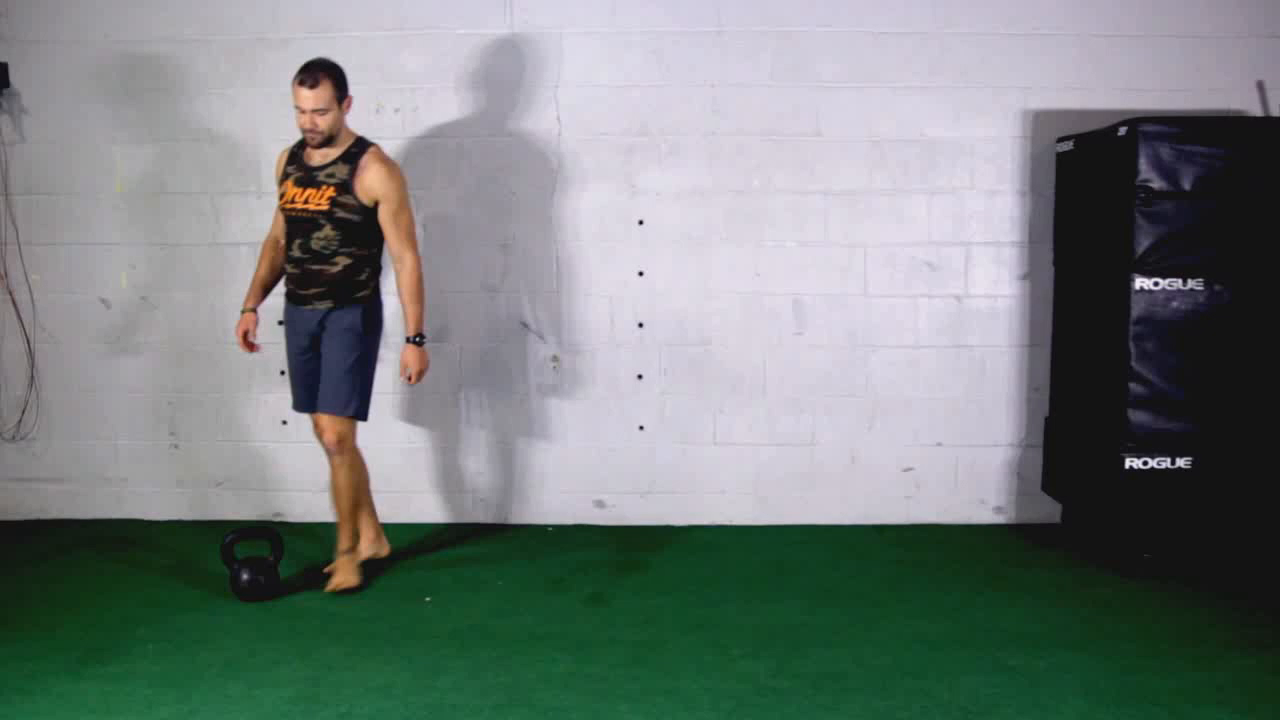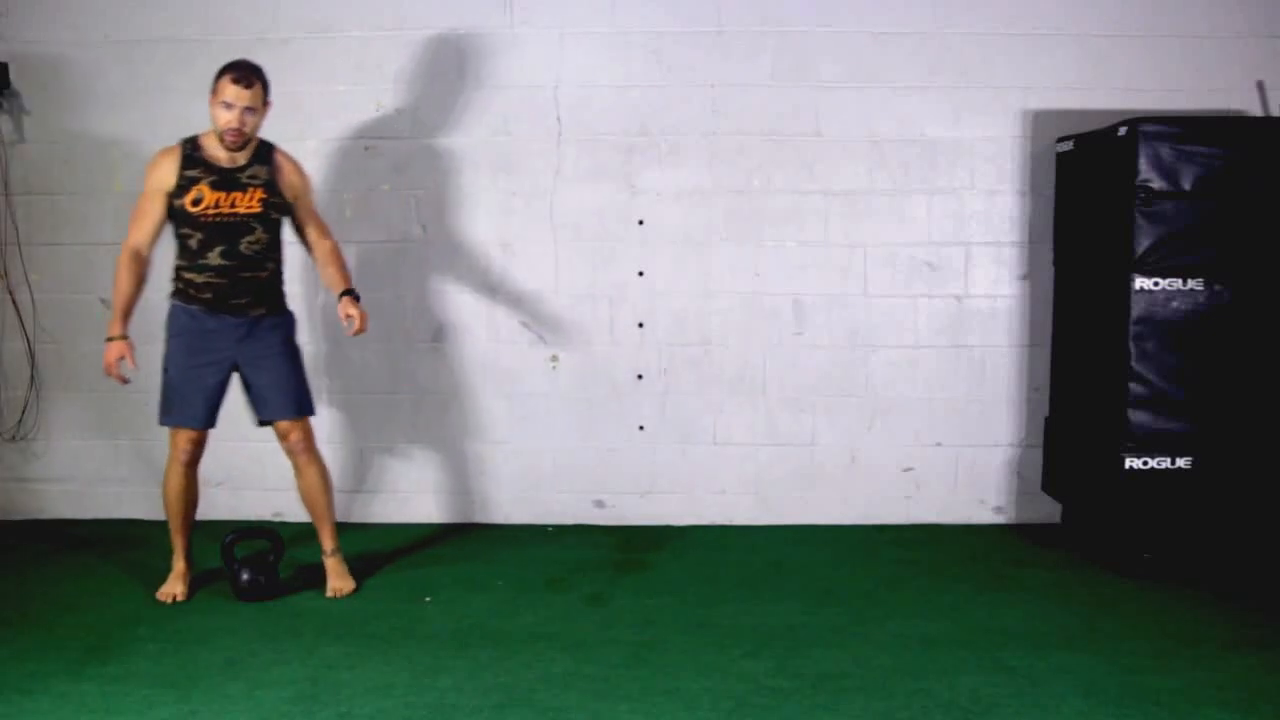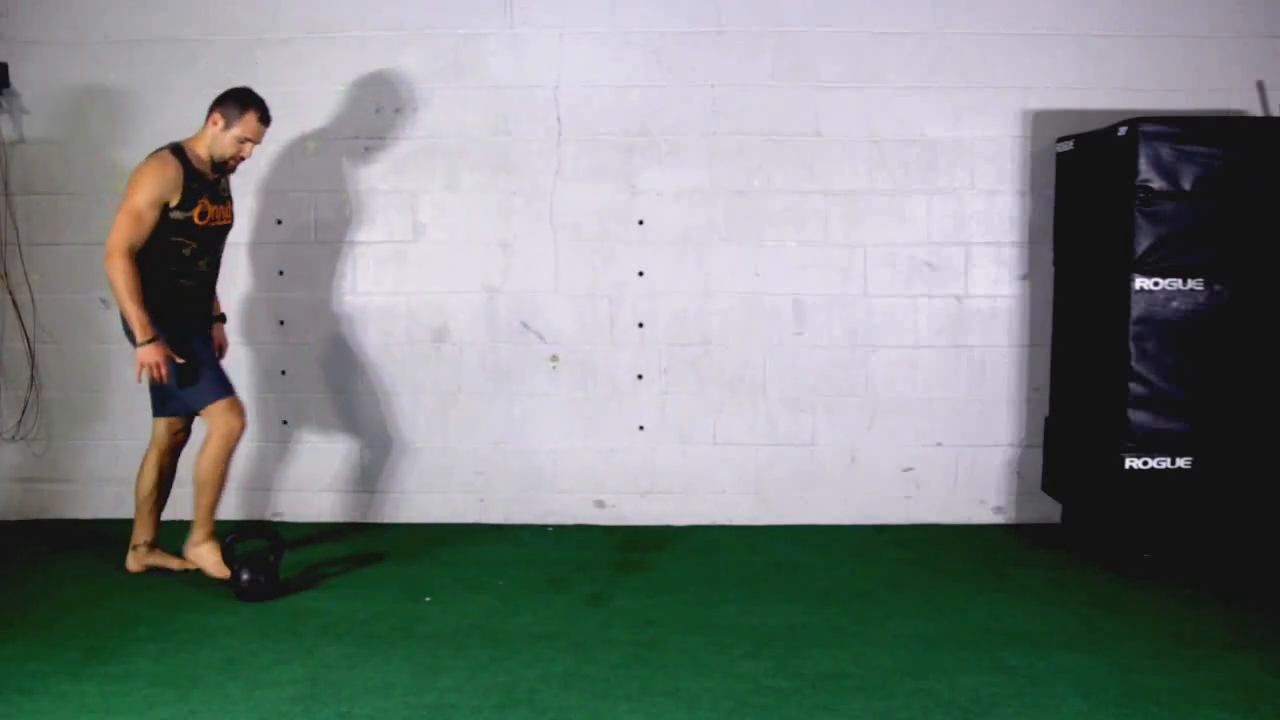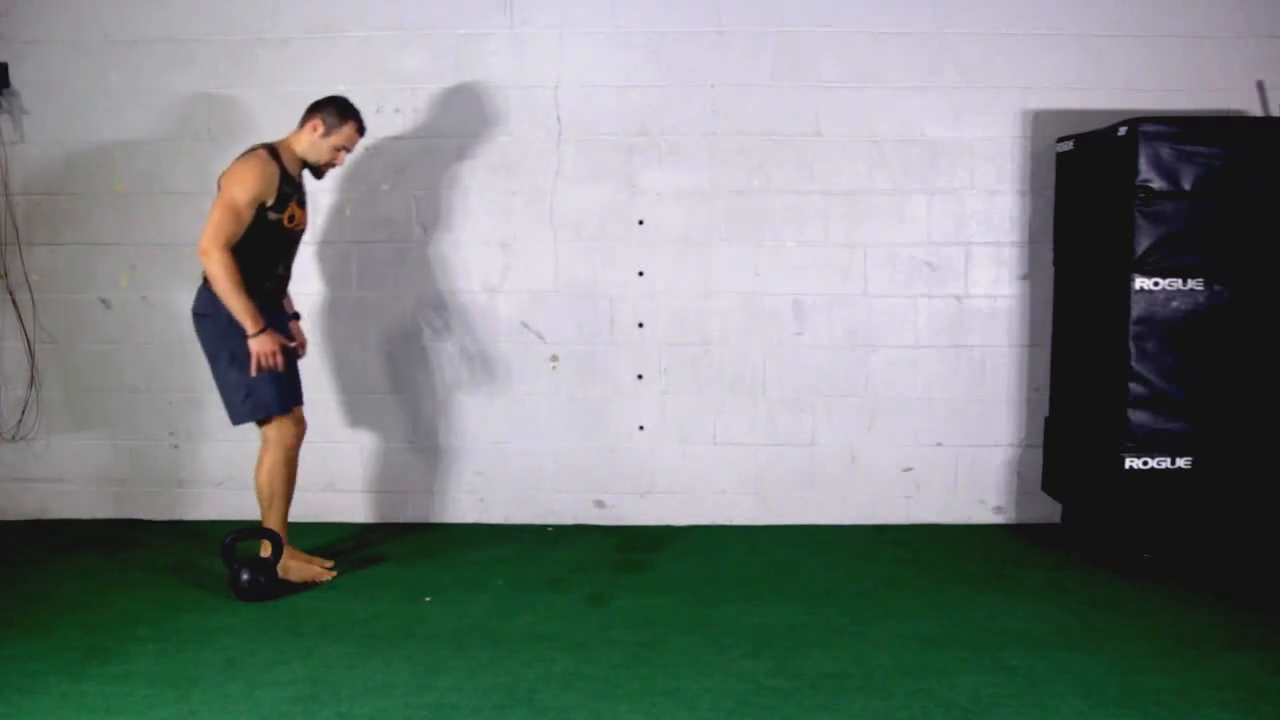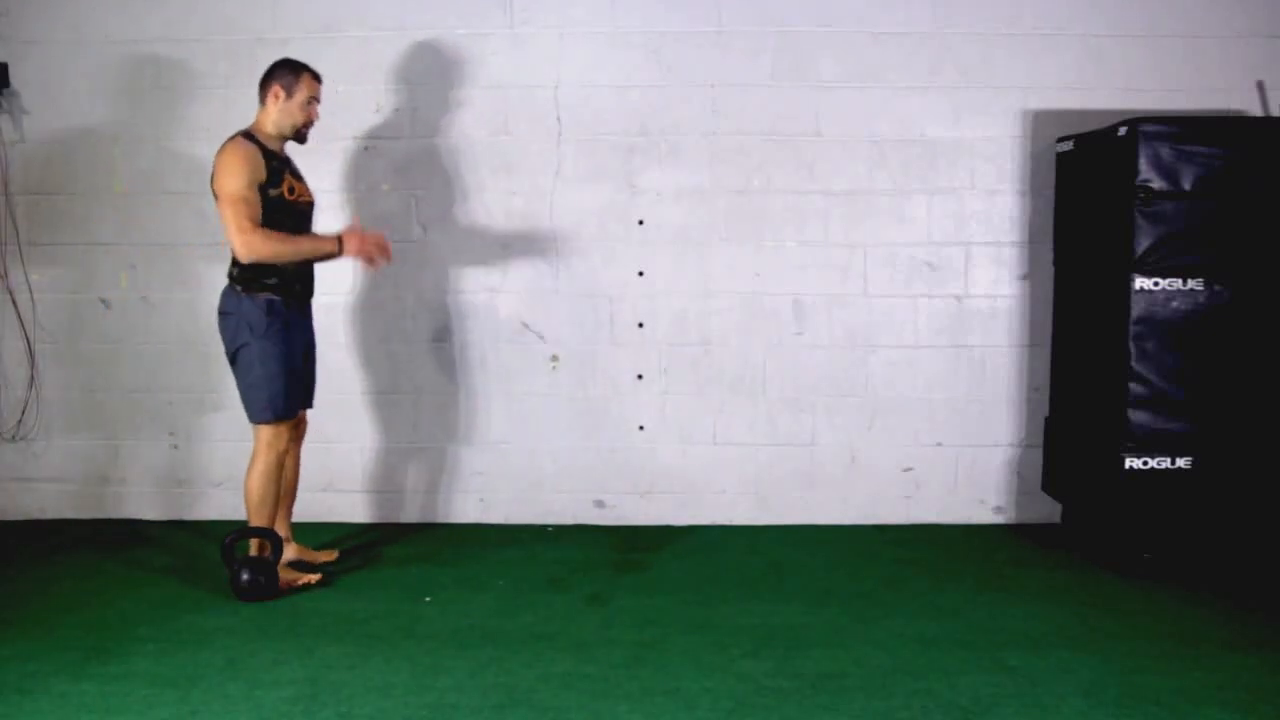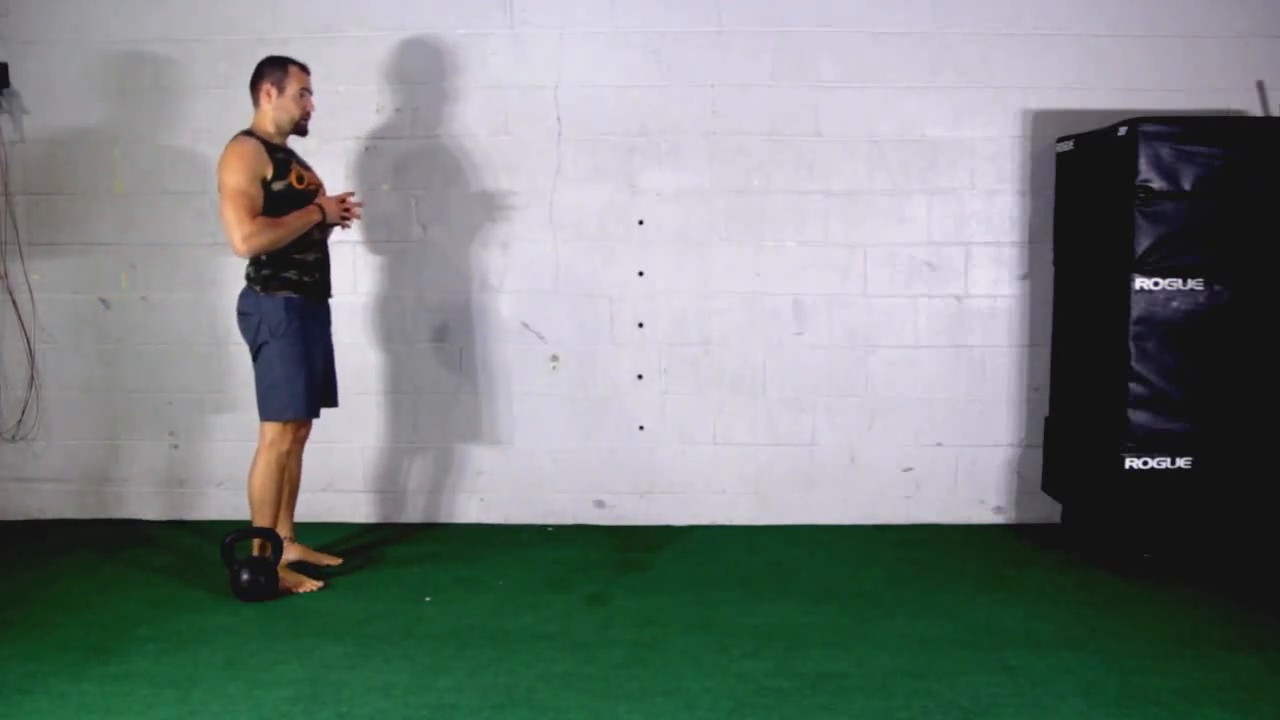
dt=0.7s
person 1, frame 1
left shoulder: (375, 170)
right shoulder: (288, 160)
left elbow: (406, 256)
left wrist: (415, 337)
right wrist: (251, 304)
left hip: (350, 315)
right hip: (300, 314)
left knee: (335, 434)
right knee: (330, 436)
left ankle: (347, 552)
right ankle: (370, 536)
person 1, frame 2
left shoulder: (283, 170)
right shoulder: (171, 165)
left elbow: (319, 241)
right elbow: (136, 249)
left wrist: (346, 294)
right wrist: (118, 328)
left hip: (266, 323)
right hip: (194, 323)
left knee: (298, 440)
right knee: (184, 449)
left ankle: (332, 555)
right ankle: (180, 564)
person 1, frame 3
left shoulder: (219, 178)
right shoulder: (163, 171)
right elbow: (118, 254)
left wrist: (217, 318)
right wrist: (146, 336)
left hip: (191, 318)
right hip: (164, 320)
left knee: (172, 432)
right knee: (228, 419)
left ankle: (143, 547)
right ankle: (201, 542)
person 1, frame 4
left shoulder: (294, 178)
right shoulder: (258, 169)
right elbow: (212, 249)
left wrist: (288, 317)
right wrist: (255, 329)
left hip: (262, 312)
right hip: (230, 315)
left knee: (290, 429)
right knee: (281, 432)
left ankle: (276, 541)
right ankle: (277, 555)
person 1, frame 5
left shoulder: (281, 160)
right shoulder: (240, 154)
right elbow: (248, 243)
left wrist: (345, 244)
right wrist: (338, 244)
left hip: (290, 309)
right hip: (257, 311)
left knee: (293, 431)
right knee: (272, 437)
left ankle: (284, 542)
right ankle: (259, 561)
person 1, frame 6
left shoulder: (286, 155)
right shoulder: (245, 153)
right elbow: (246, 238)
left wrist: (331, 214)
right wrist: (317, 212)
left hip: (308, 305)
right hip: (277, 307)
left knee: (298, 432)
right knee: (279, 436)
left ankle: (285, 543)
right ankle: (261, 561)
